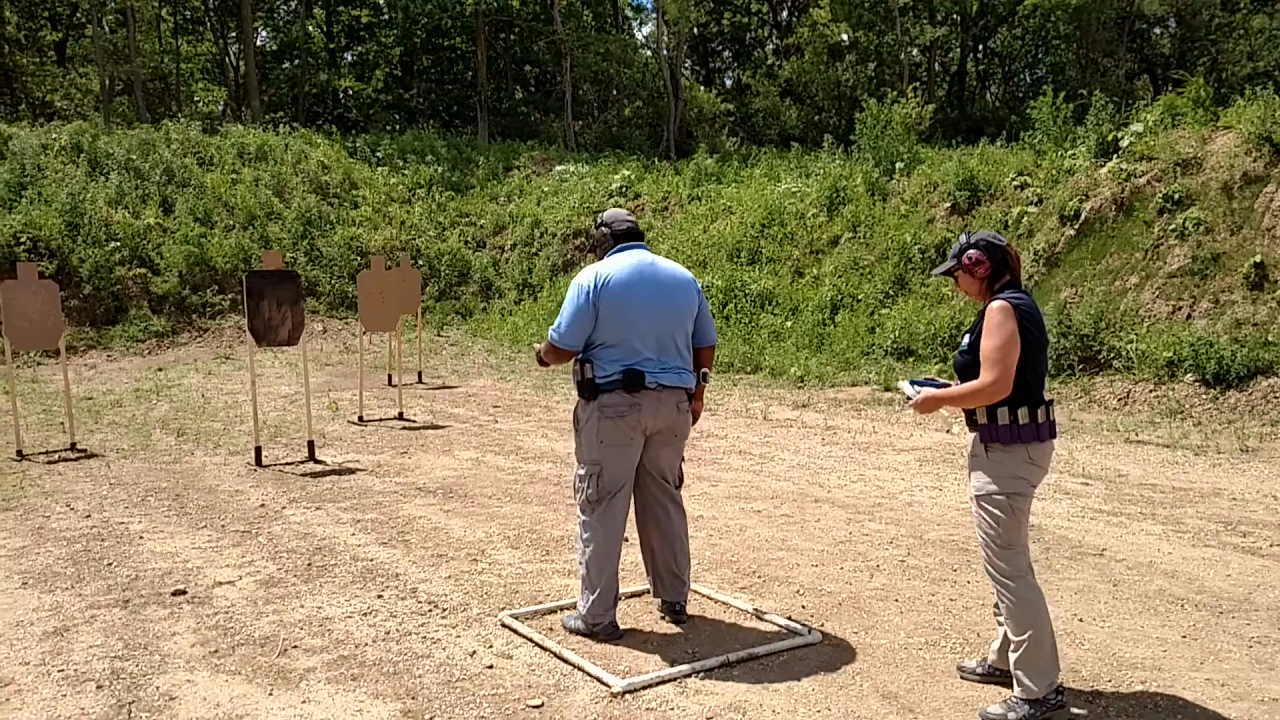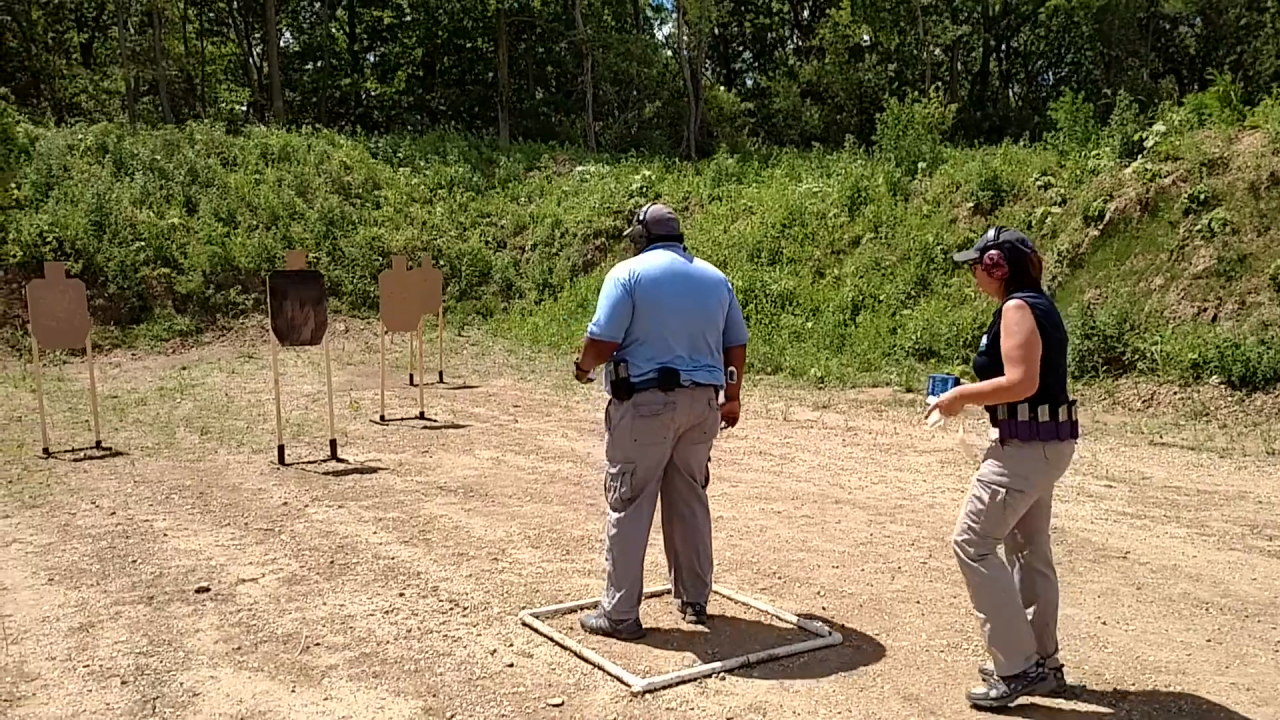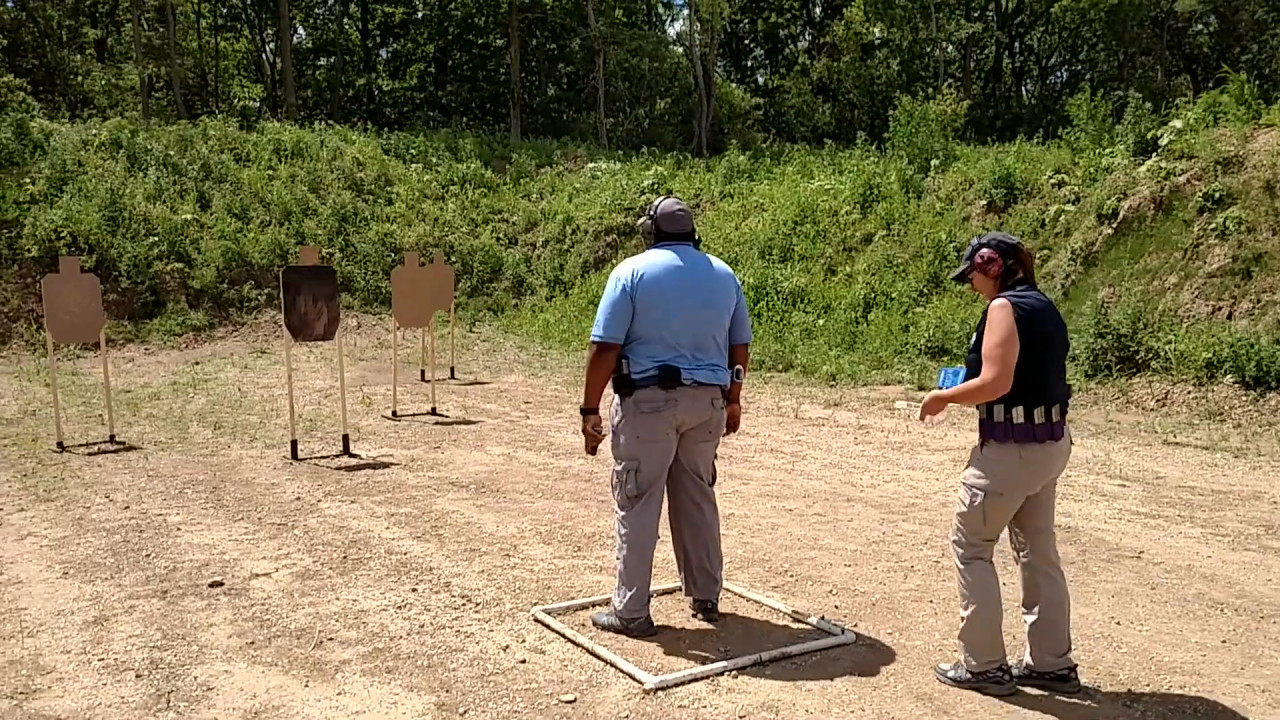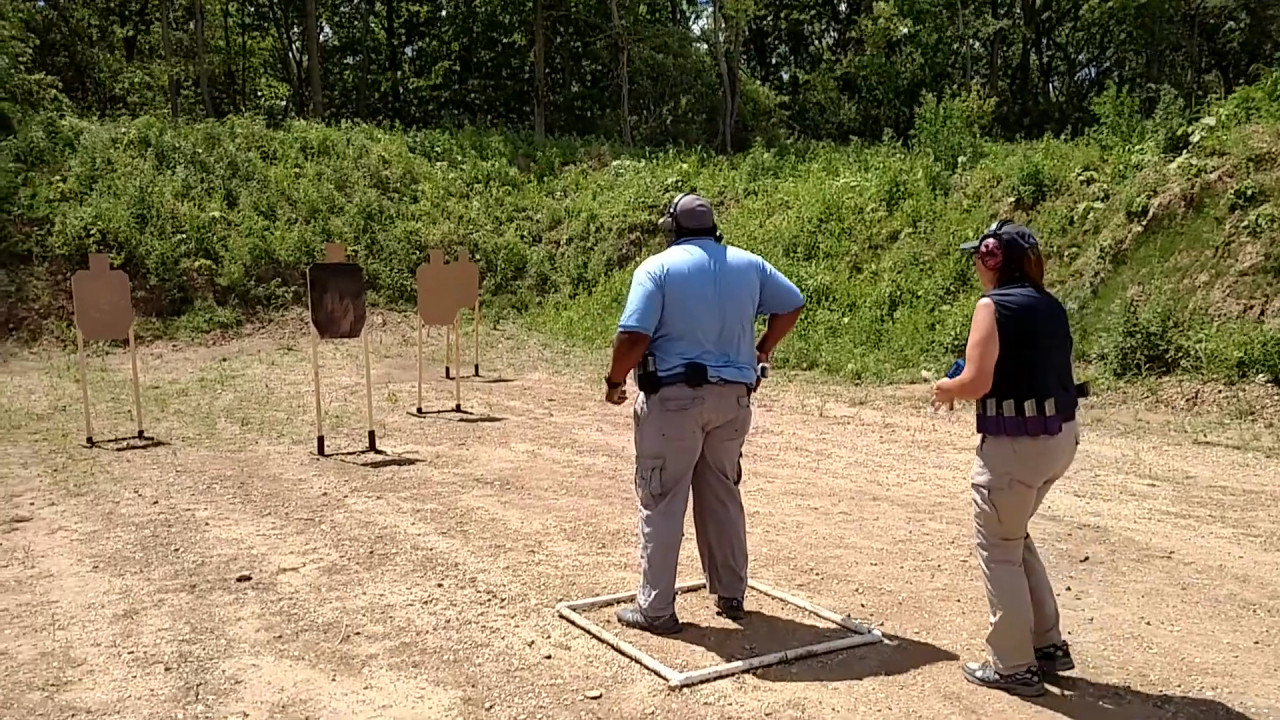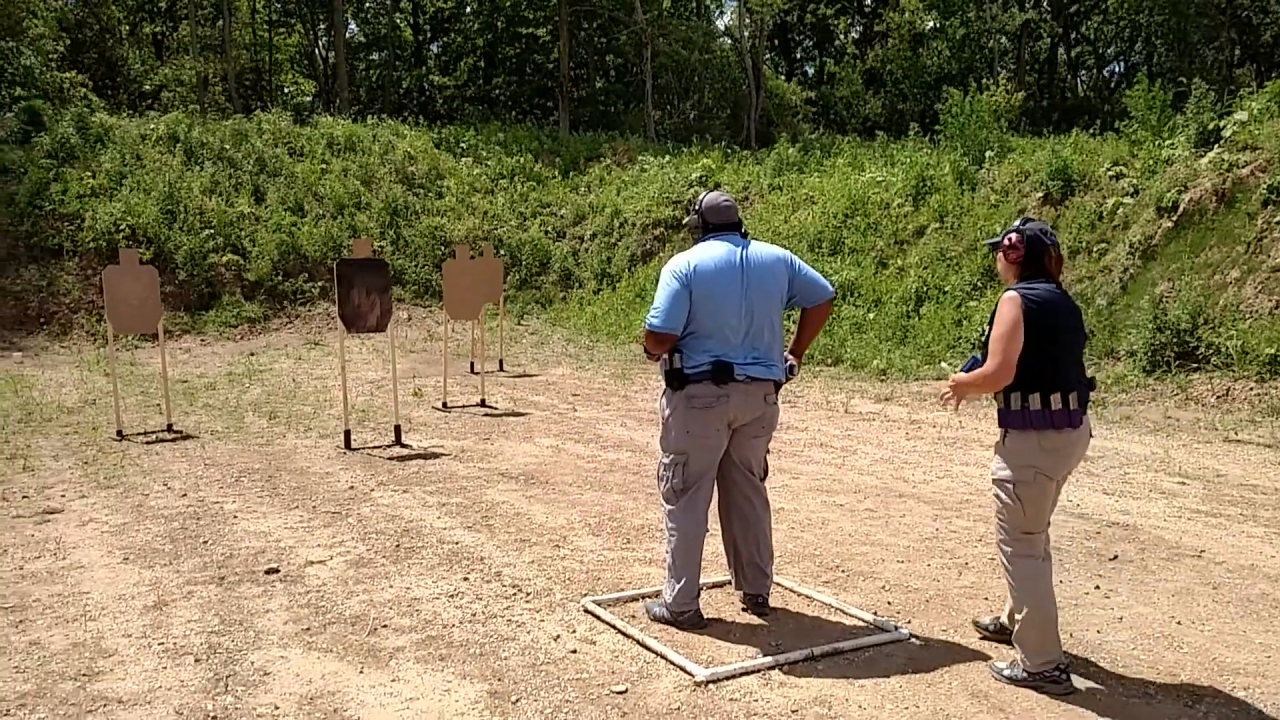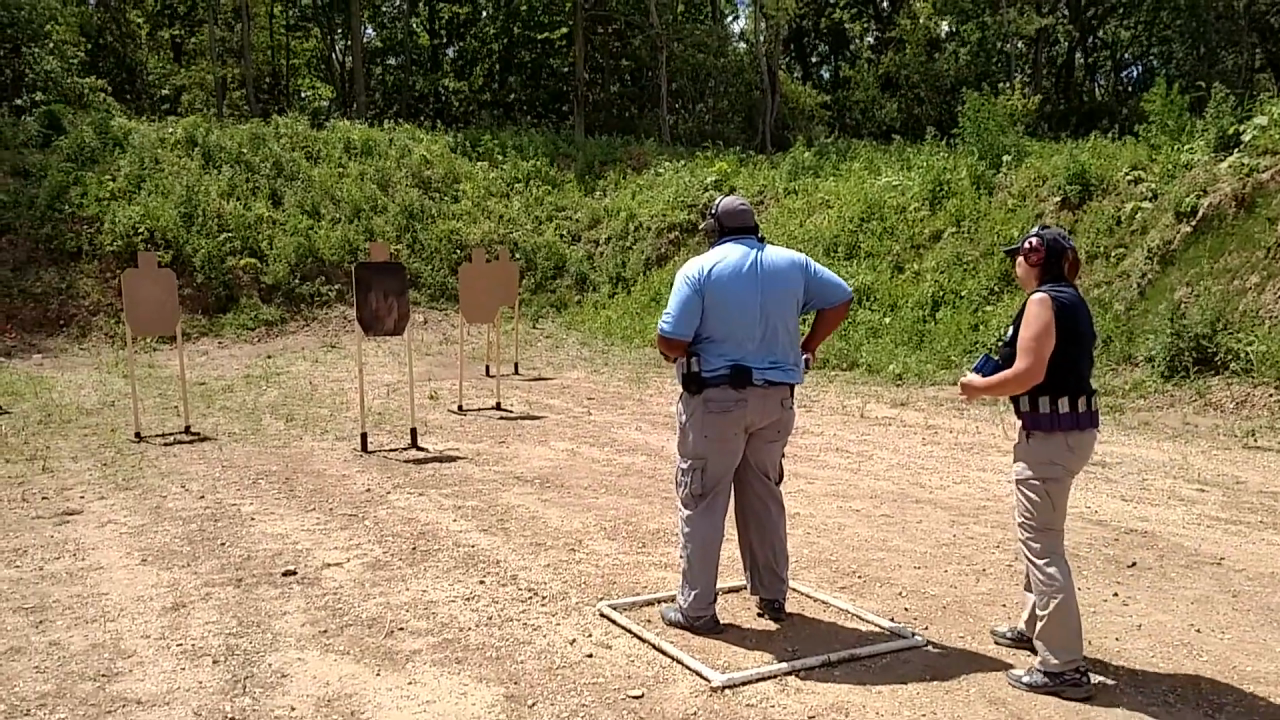
dt=0.4s
person 1, frame 1
left shoulder: (1001, 309)
right shoulder: (1015, 306)
left elbow: (994, 386)
left wrist: (936, 399)
right wrist: (950, 392)
left hip: (1007, 447)
right hip: (1010, 444)
left knee: (1005, 565)
right knee: (1007, 557)
right ankle: (1009, 659)
person 1, frame 2
left shoulder: (1017, 308)
right shoulder: (1036, 305)
left elbow: (1021, 383)
left wrist: (964, 395)
right wrist: (971, 391)
left hip: (1027, 445)
right hip: (1040, 443)
left knee: (972, 542)
right knee: (1029, 551)
left ankle: (1019, 666)
right ankle: (1038, 661)
person 1, frame 3
left shoulder: (1005, 307)
right shoulder: (1043, 306)
left elbow: (995, 383)
left wrist: (943, 398)
right wrist: (963, 389)
left hip: (1012, 446)
right hip: (1047, 442)
left knee: (970, 546)
right knee: (1037, 552)
left ankle: (985, 665)
right ankle: (1052, 662)
person 1, frame 4
left shoulder: (994, 305)
right shoulder: (1049, 305)
left elbow: (977, 383)
left wrist: (947, 388)
right wrist: (959, 388)
left hip: (1014, 441)
right hip: (1058, 435)
left knee: (999, 551)
right knee: (1014, 540)
left ankle: (1014, 667)
right ankle: (1047, 643)
person 1, frame 5
left shoulder: (1017, 299)
right shoulder: (1061, 300)
left elbow: (998, 374)
left wrist: (961, 383)
right wrist: (972, 383)
left hip: (1034, 435)
right hip: (1070, 429)
left knee: (1020, 545)
right knee: (1031, 536)
left ankle: (1042, 664)
right ankle: (1018, 622)
person 1, frame 6
left shoulder: (1043, 301)
right shoulder: (1067, 299)
left elbow: (1028, 375)
left wrist: (980, 385)
right wrist: (994, 380)
left hip: (1050, 434)
right hip: (1066, 428)
left knee: (1042, 544)
right knee: (1039, 535)
left ankle: (1063, 666)
right ankle: (1036, 625)
person 2, frame 1
left shoulder: (594, 277)
right shoulder: (683, 277)
left elbow: (561, 348)
right elbow: (705, 345)
left wrist: (542, 354)
right wrist: (696, 394)
left hip: (612, 405)
right hip: (671, 403)
left knee: (601, 509)
right knee: (664, 501)
left ankle: (597, 615)
right ankle: (674, 599)
person 2, frame 2
left shoulder: (628, 273)
right shoulder: (715, 277)
left elbow: (603, 342)
right elbow: (736, 344)
left wrist: (583, 366)
right wrist: (731, 396)
left hip: (644, 403)
right hip: (700, 401)
left knee: (628, 506)
right knee: (689, 500)
left ankle: (620, 613)
right ankle: (694, 600)
person 2, frame 3
left shoulder: (632, 272)
right shoulder: (724, 275)
left elbow: (605, 348)
right elbow: (739, 346)
left wrist: (590, 410)
right wrist: (733, 401)
left hip: (648, 401)
right hip: (706, 400)
left knee: (637, 505)
right knee: (697, 499)
left ankle: (631, 611)
right ankle: (706, 597)
person 2, frame 4
left shoulder: (658, 267)
right shoulder: (748, 265)
left elbow: (634, 337)
right elbow: (791, 304)
left wrist: (615, 381)
right wrist: (759, 352)
left hip: (674, 398)
right hip: (732, 397)
left knee: (661, 503)
right knee: (723, 497)
left ankle: (656, 608)
right ankle: (731, 595)
person 2, frame 5
left shoulder: (685, 264)
right shoulder: (775, 258)
left elbow: (661, 334)
right elbow: (822, 298)
left wrist: (651, 350)
right wrist: (796, 353)
left hip: (700, 394)
right hip: (760, 394)
left knee: (685, 497)
right knee: (748, 492)
left ankle: (681, 603)
right ankle: (756, 591)
person 2, frame 6
left shoulder: (700, 268)
right shoulder: (791, 262)
left elbow: (672, 340)
right elbow: (840, 299)
left wrist: (670, 354)
right wrist: (807, 347)
left hip: (717, 399)
right hip: (775, 398)
left knee: (702, 504)
right knee: (764, 497)
left ankle: (696, 608)
right ankle: (772, 597)
